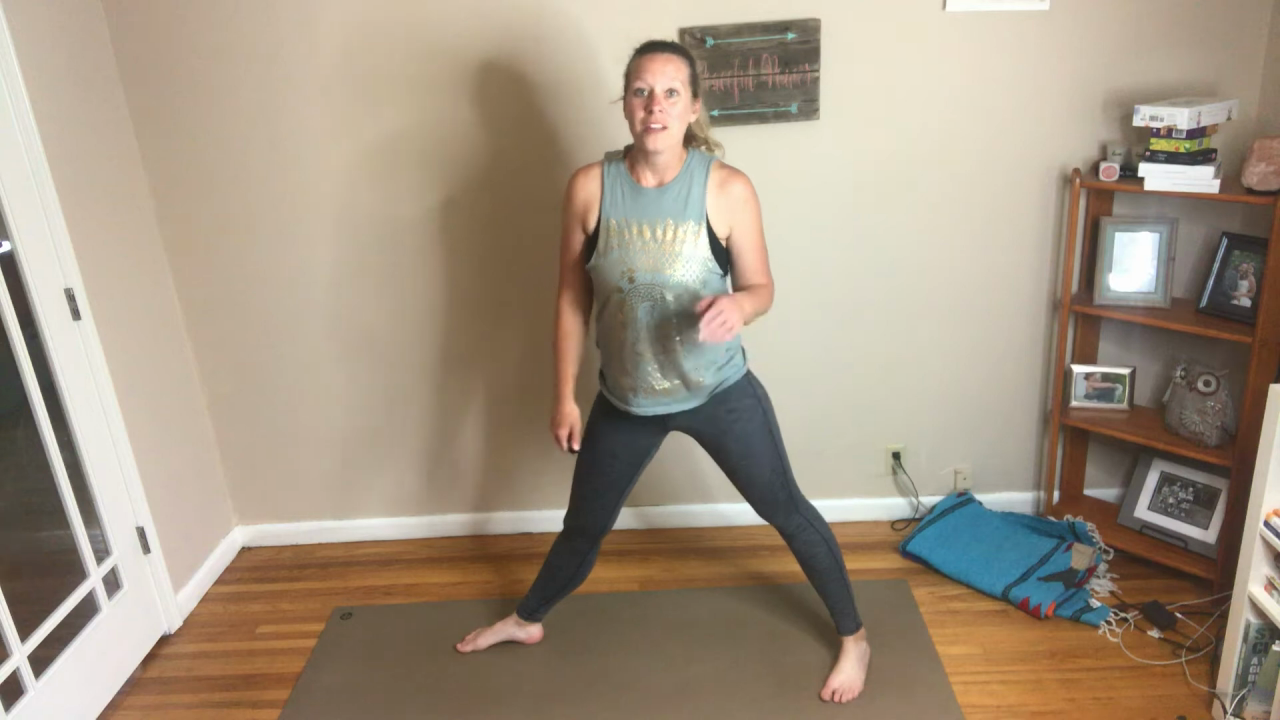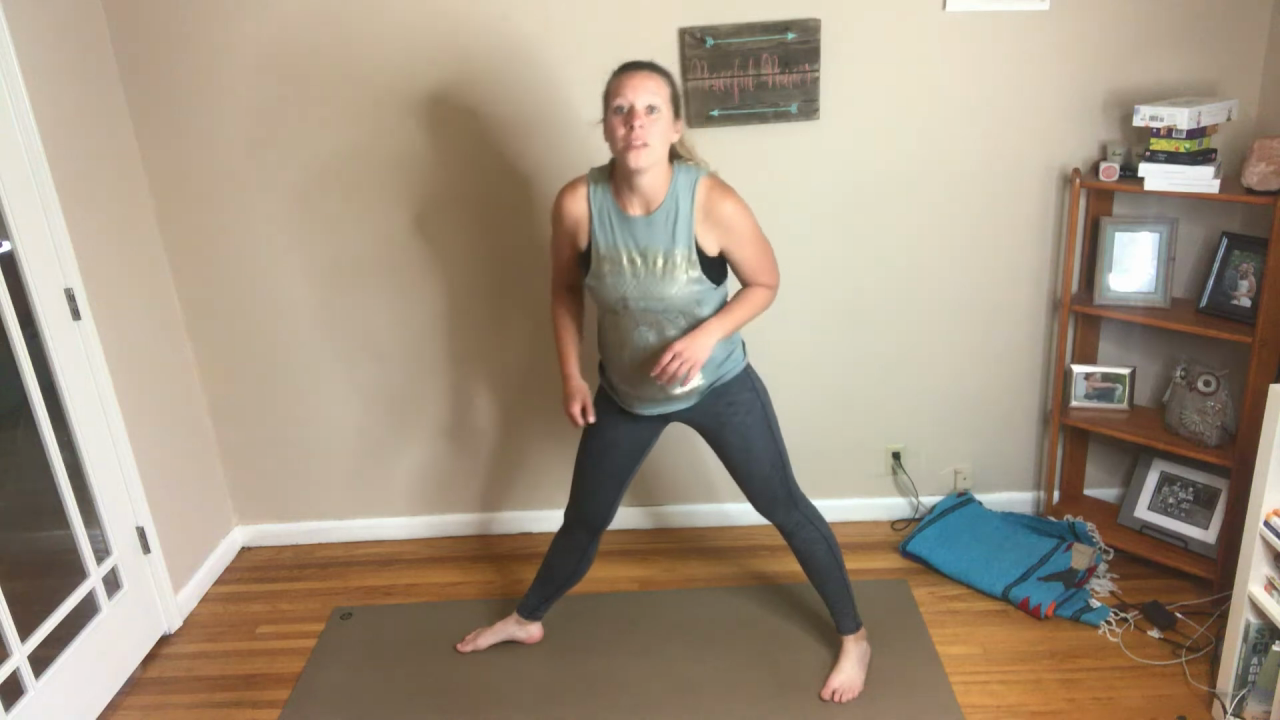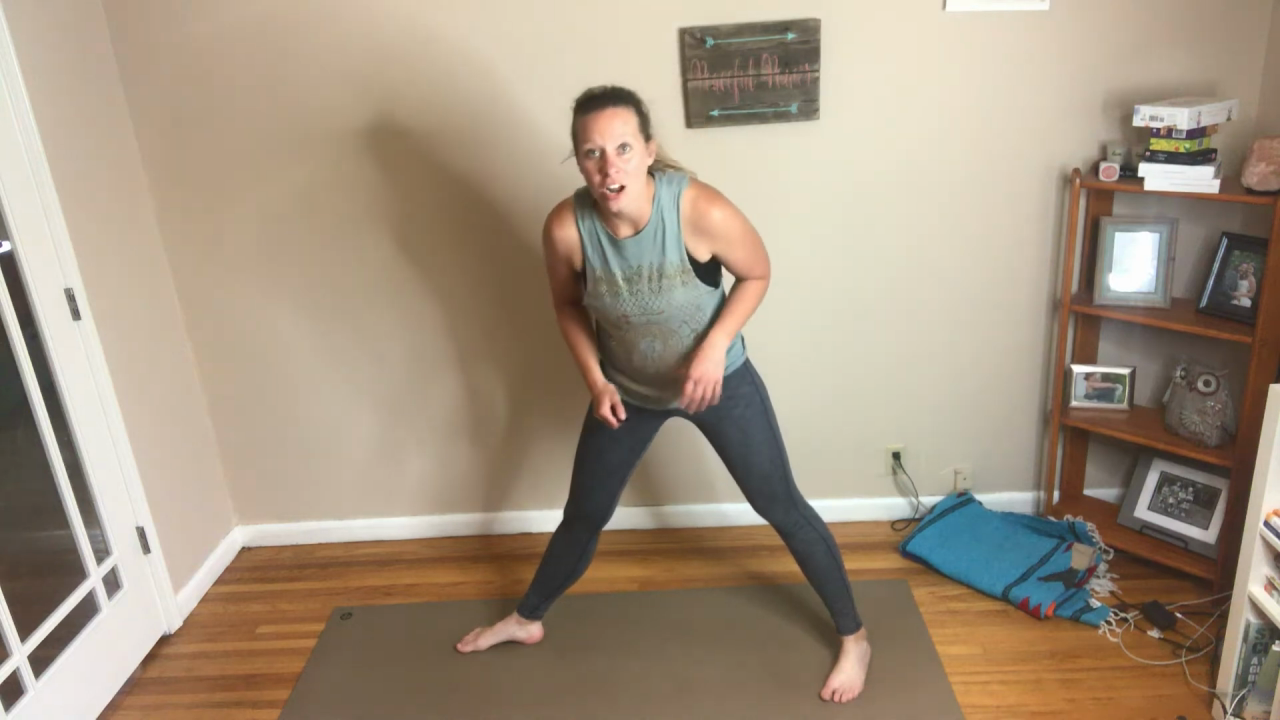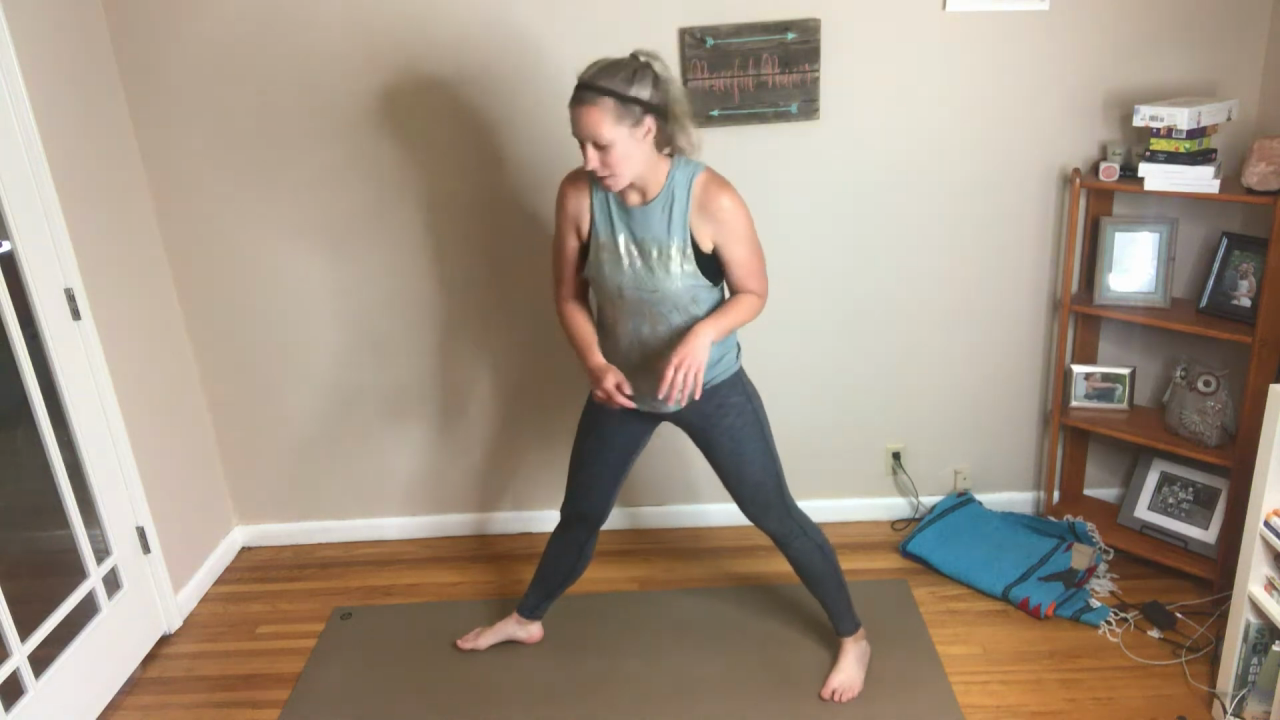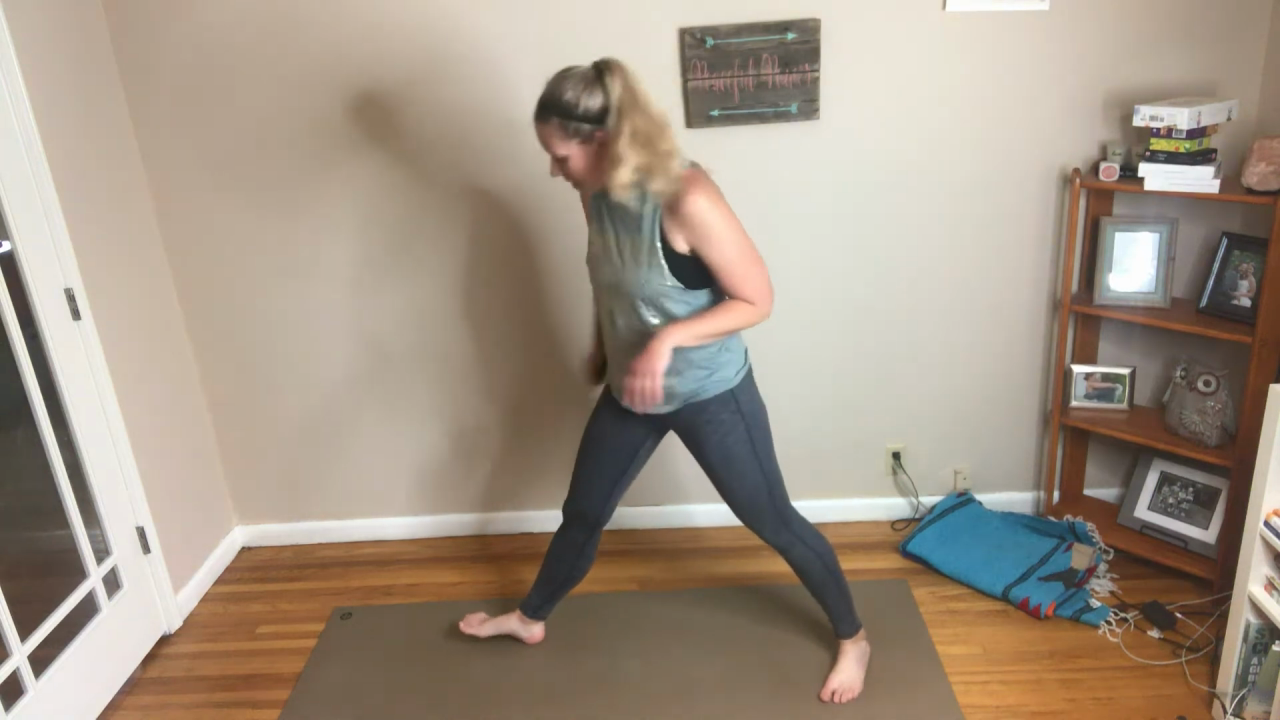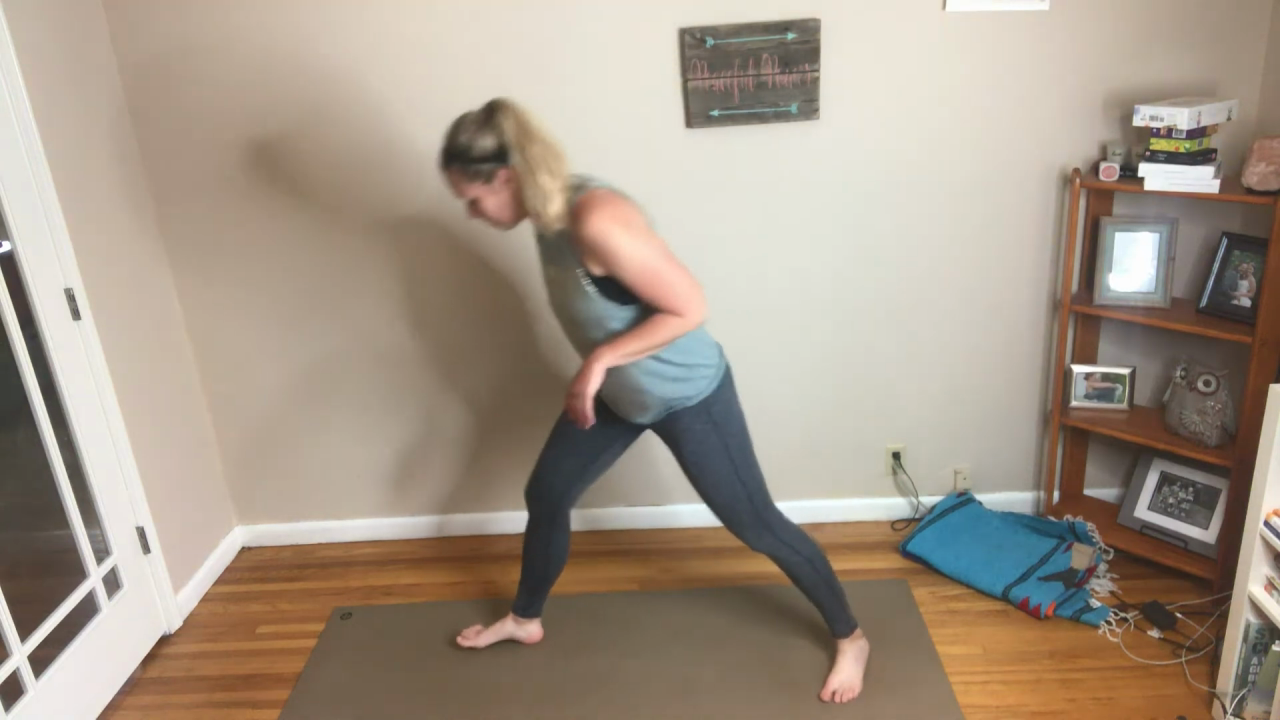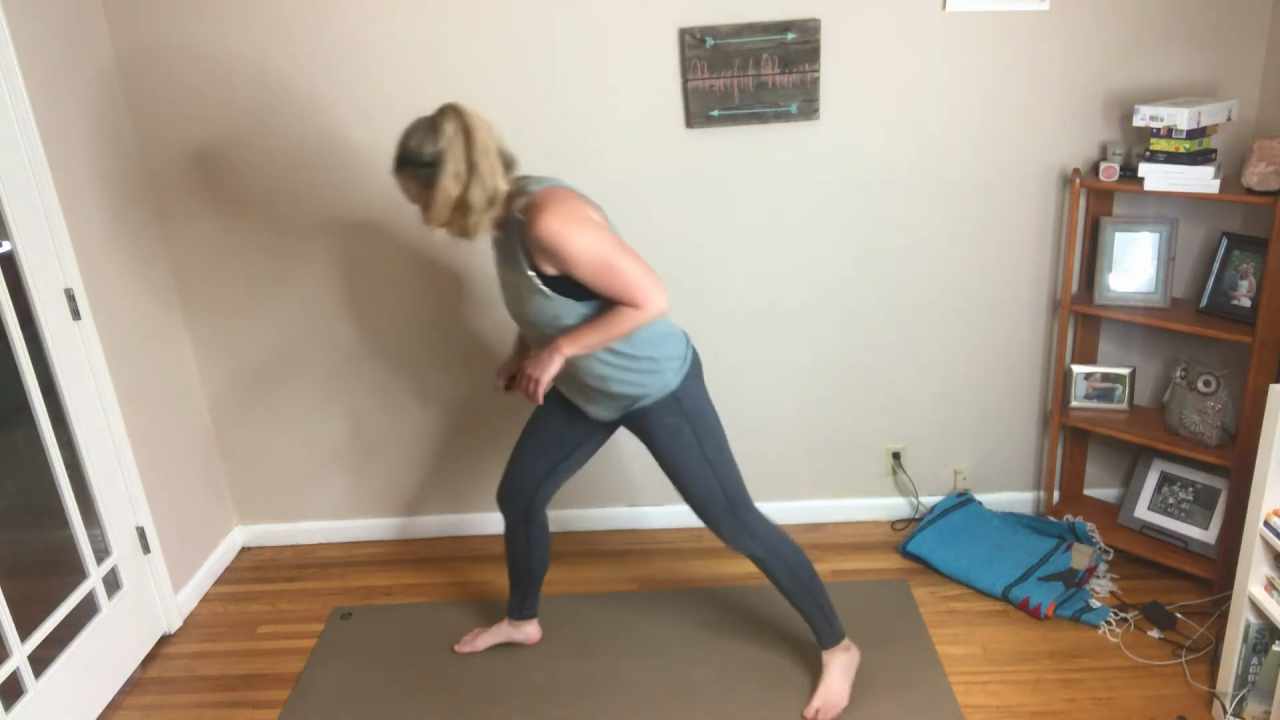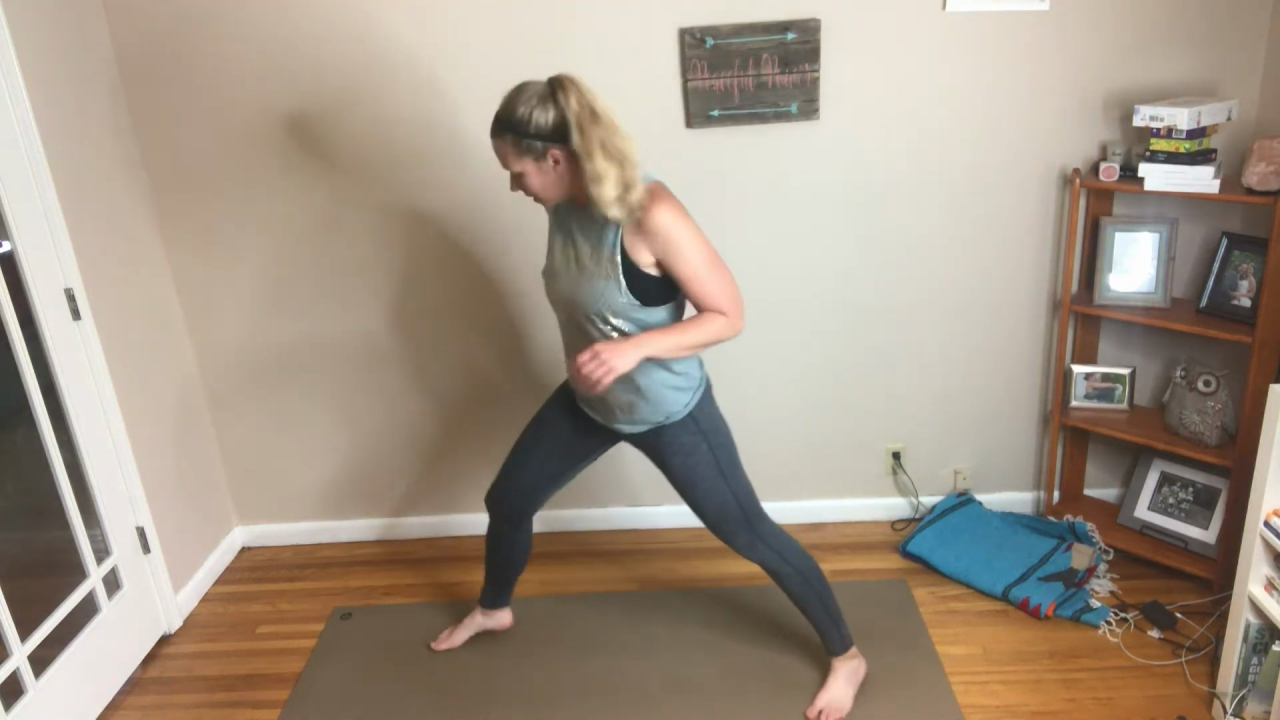
dt=0.4s
person 1, frame 1
left shoulder: (727, 188)
right shoulder: (590, 186)
left elbow: (759, 288)
right elbow: (573, 298)
left wrist: (737, 309)
right wrist: (565, 396)
left hip: (718, 392)
right hip: (625, 399)
left knee: (786, 512)
right knee: (584, 524)
left ankle: (853, 639)
right ankle: (525, 620)
person 1, frame 2
left shoulder: (714, 203)
right shoulder: (577, 203)
left elbow: (765, 284)
right elbow: (566, 291)
left wrist: (709, 333)
right wrist: (571, 375)
left hip: (718, 385)
right hip: (624, 392)
left knee: (785, 507)
right knee: (584, 516)
left ankle: (853, 637)
right ankle: (526, 619)
person 1, frame 3
left shoulder: (702, 210)
right shoulder: (565, 226)
left elbow: (756, 275)
left wrist: (716, 345)
right wrist: (595, 379)
left hip: (718, 379)
right hip: (628, 388)
left knee: (782, 508)
right knee: (583, 513)
left ankle: (854, 637)
right ankle: (526, 619)
person 1, frame 4
left shoulder: (712, 198)
right shoulder: (578, 195)
left elbow: (752, 292)
right elbow: (569, 296)
left wrist: (701, 337)
right wrist: (596, 365)
left hip: (710, 386)
right hip: (622, 385)
left knee: (774, 515)
right knee: (580, 513)
left ankle: (852, 638)
right ankle: (526, 619)
person 1, frame 5
left shoulder: (689, 198)
right shoulder: (597, 191)
left elbow: (756, 302)
left wrist: (669, 340)
right wrist: (603, 351)
left hip: (711, 394)
right hip: (628, 392)
left knee: (774, 523)
right knee: (582, 512)
left ankle: (852, 640)
right ankle: (530, 618)
person 1, frame 6
left shoulder: (596, 219)
right shoulder: (547, 214)
left elbow: (688, 310)
left wrist: (600, 361)
left hip: (687, 393)
right hip: (616, 393)
left knee: (757, 526)
right knee: (545, 495)
left ankle: (850, 639)
right ankle: (525, 618)
person 1, frame 7
left shoulder: (547, 219)
right shoulder: (503, 212)
left elbow: (648, 300)
left wrist: (557, 350)
right wrist: (523, 350)
left hip: (657, 387)
right hip: (585, 388)
left knee: (736, 523)
right knee: (517, 496)
left ankle: (838, 650)
right ankle: (521, 620)
person 1, frame 8
left shoulder: (650, 212)
right shoulder: (565, 204)
left elbow: (728, 316)
left wrist: (634, 349)
left hip: (668, 408)
right hip: (587, 398)
left knee: (750, 535)
right knee: (508, 498)
left ankle: (846, 657)
right ankle: (493, 609)
